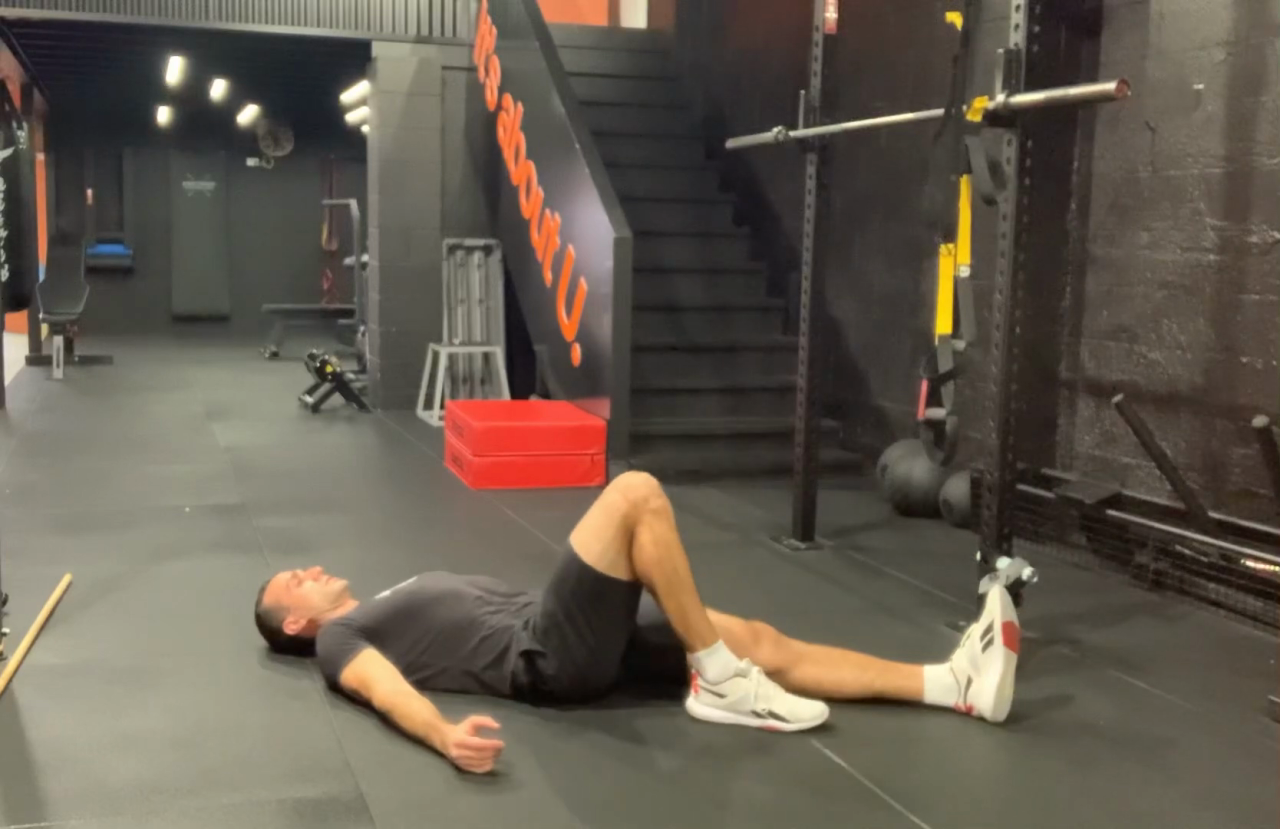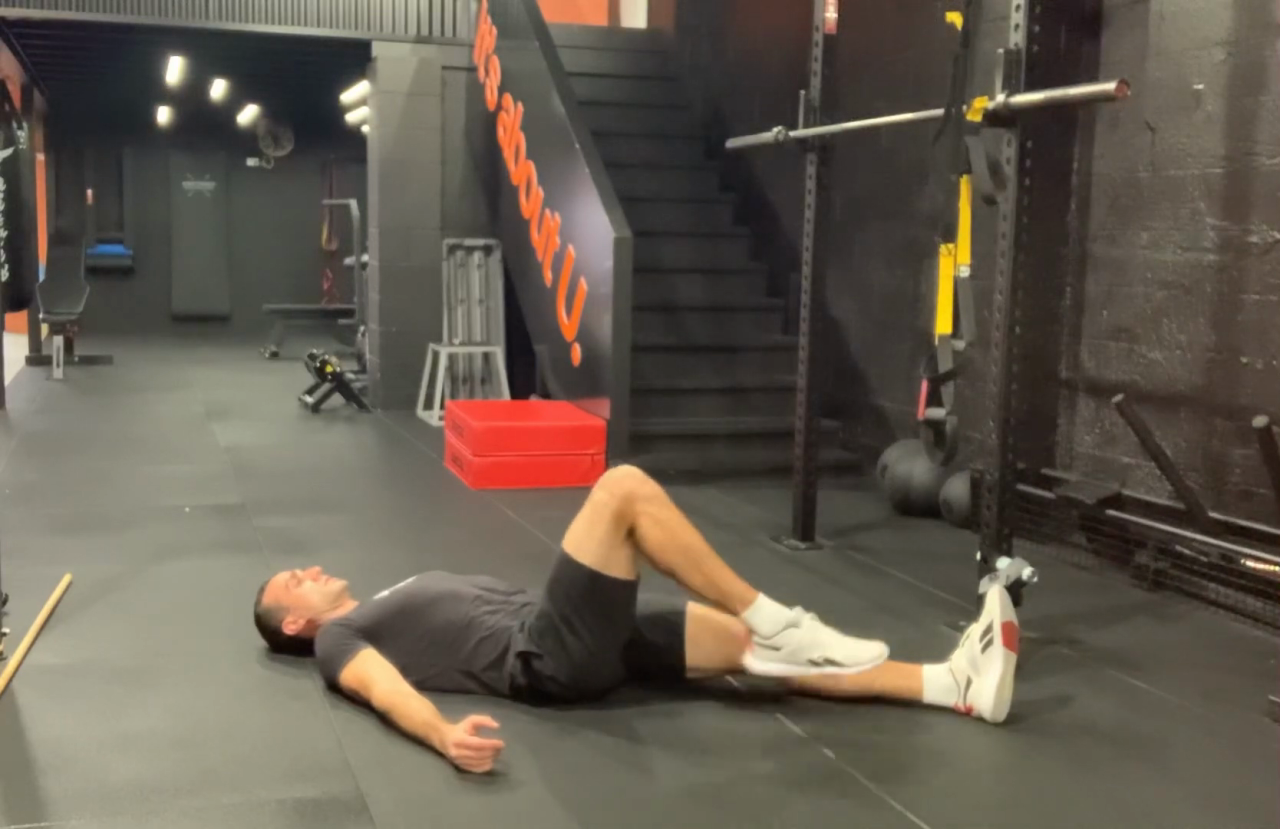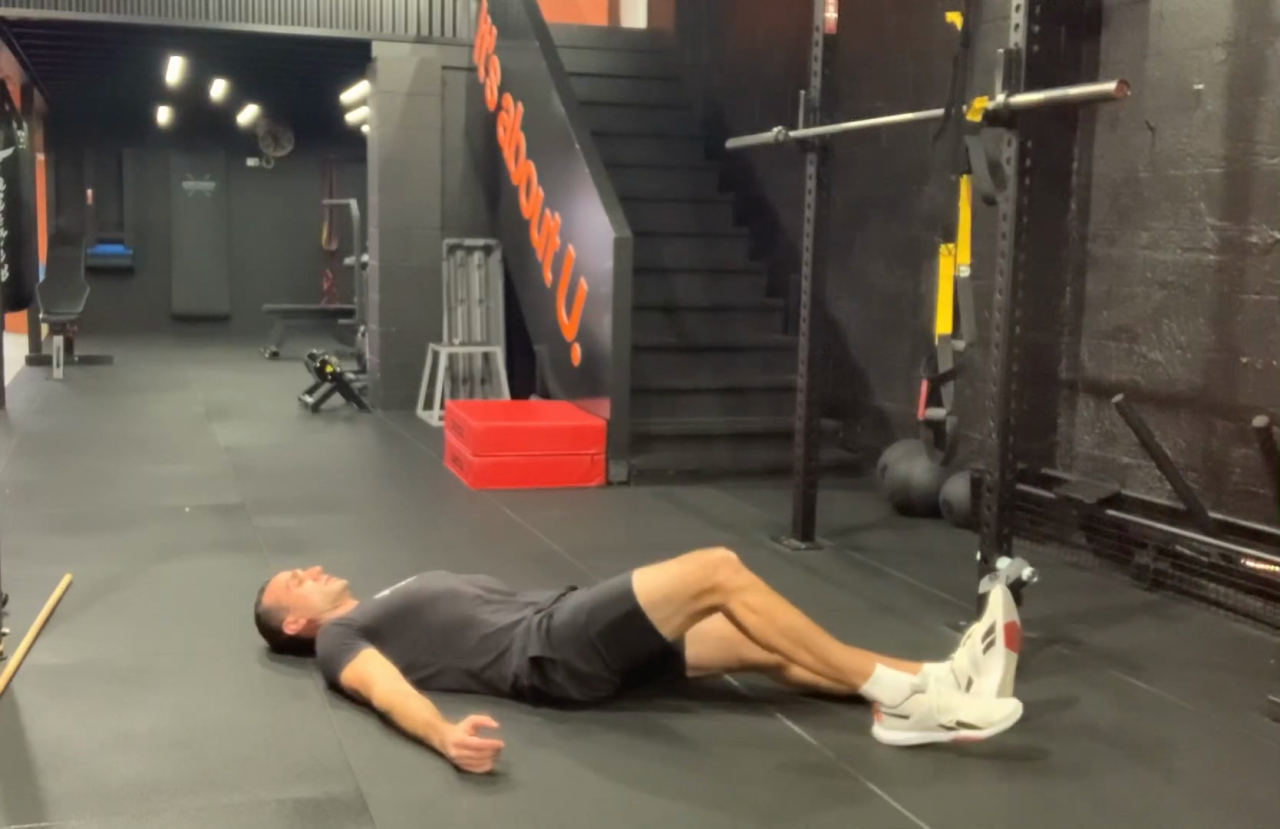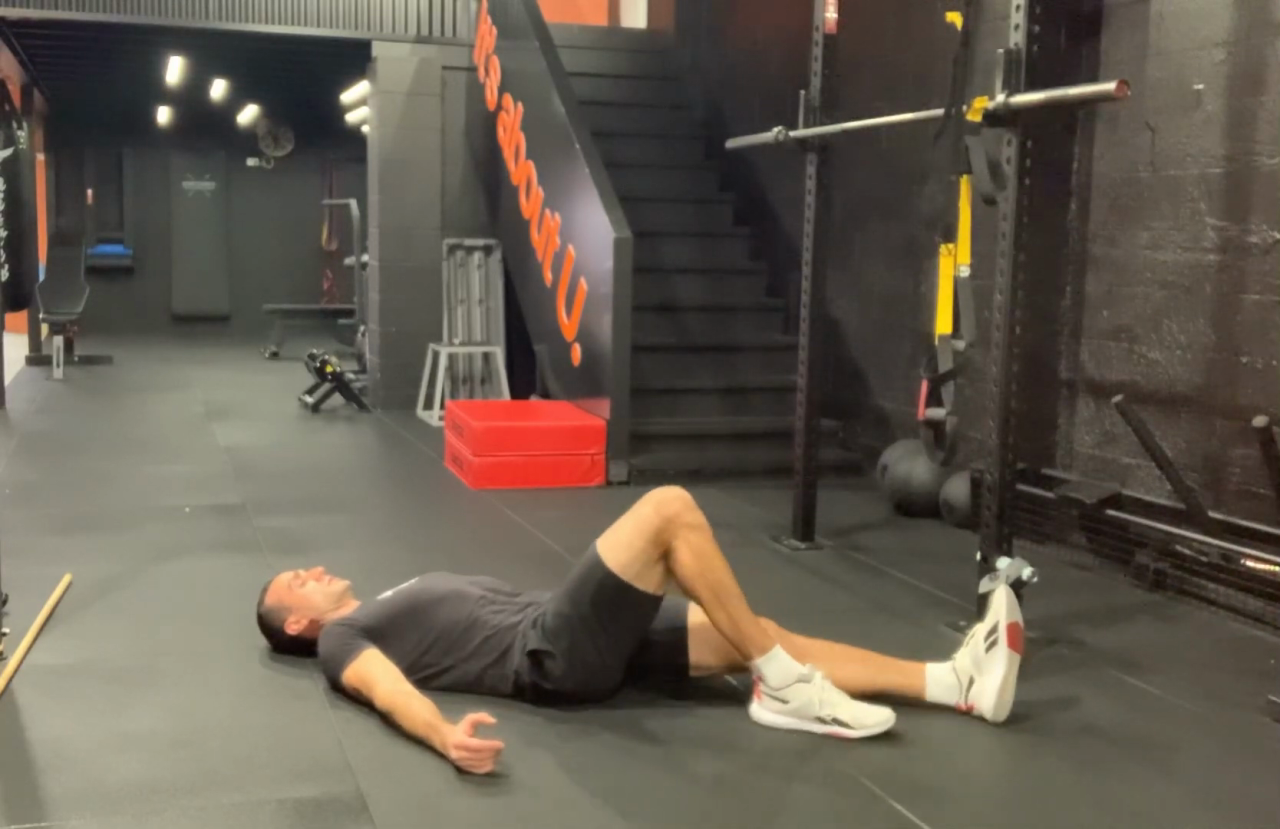
dt=1s
person 1, frame 1
left shoulder: (388, 607)
right shoulder: (339, 640)
right elbow: (385, 690)
right wrist: (444, 734)
left hip: (575, 635)
right hip: (548, 656)
left knee: (759, 642)
right knee: (636, 493)
left ankle: (957, 684)
right ankle: (720, 683)
person 1, frame 2
left shoulder: (393, 604)
right shoulder: (339, 639)
right elbow: (386, 689)
right wrist: (444, 734)
left hip: (581, 638)
right hip: (550, 657)
left knee: (756, 645)
right knee: (624, 486)
left ankle: (955, 685)
right ankle: (774, 626)
person 1, frame 3
left shoulder: (387, 609)
right shoulder: (341, 640)
right elbow: (385, 690)
right wrist: (445, 735)
left hip: (562, 617)
right hip: (554, 656)
left knee: (760, 646)
right knee: (718, 571)
left ankle: (942, 677)
right ankle: (901, 700)
person 1, frame 4
left shoulder: (392, 605)
right shoulder: (344, 641)
right elbow: (386, 690)
right wrist: (444, 734)
left hip: (568, 630)
right hip: (555, 655)
left knee: (756, 636)
right knee: (670, 507)
left ankle: (958, 683)
right ankle: (786, 688)
